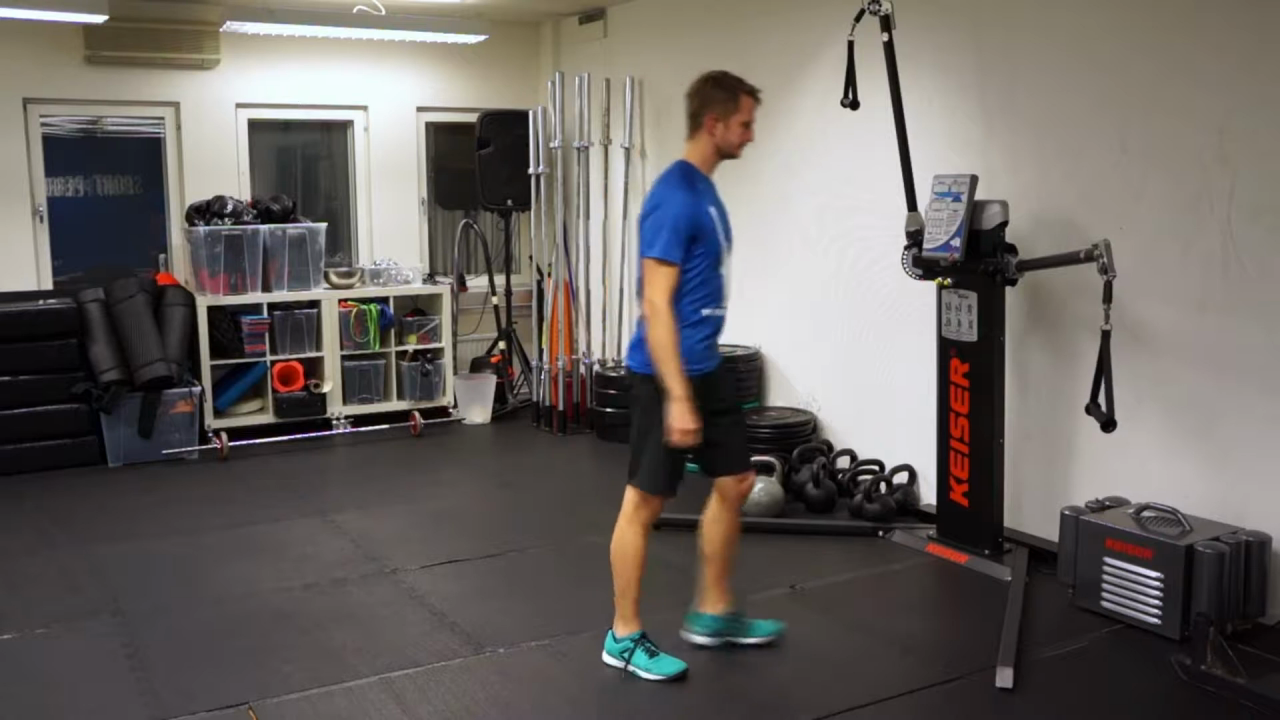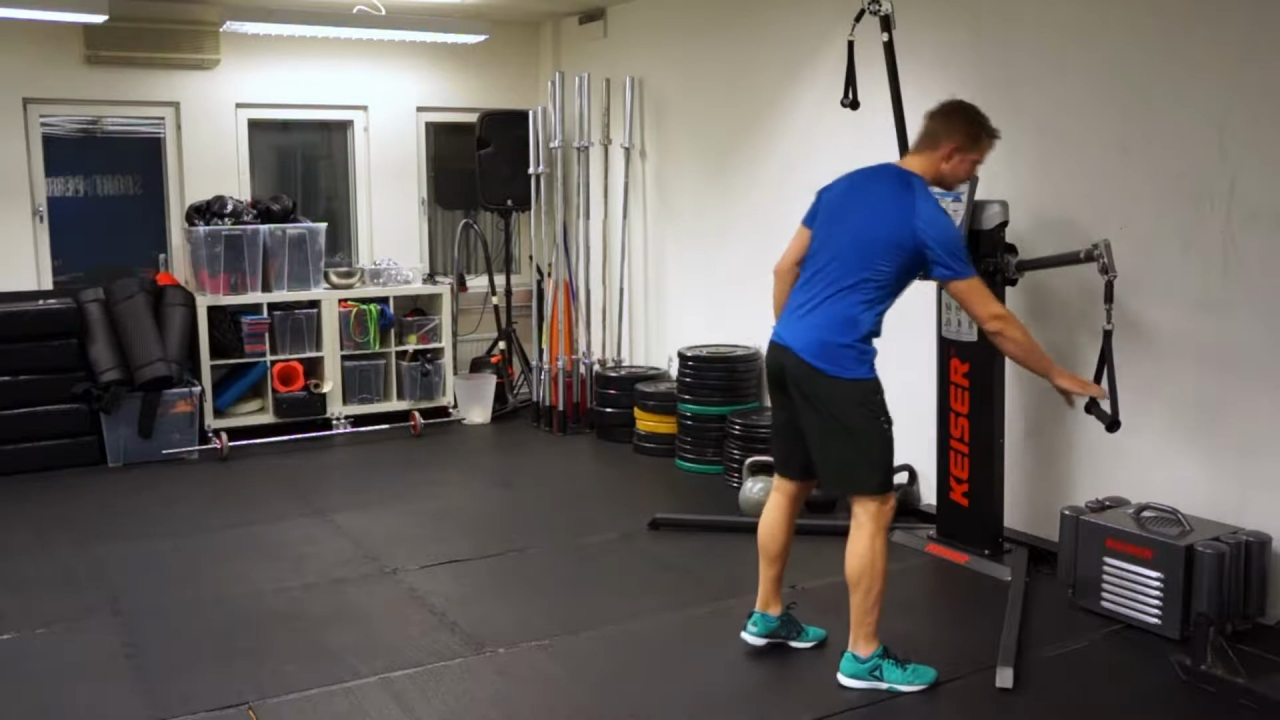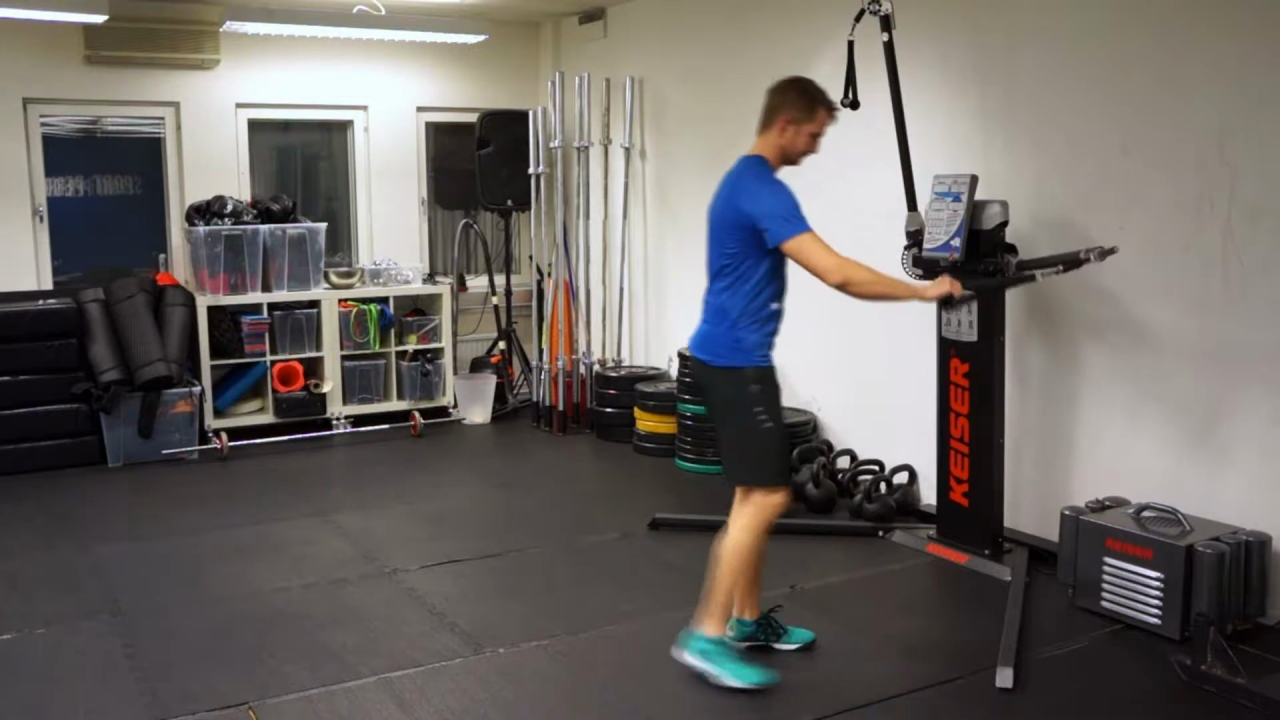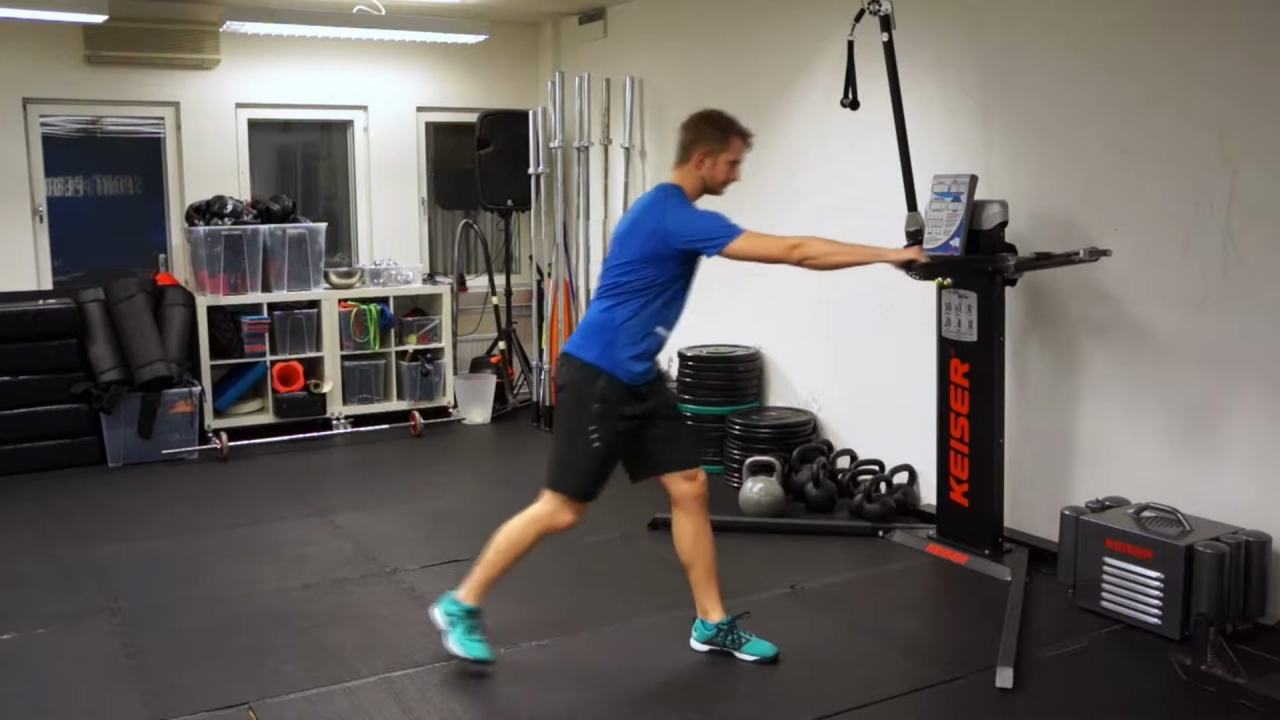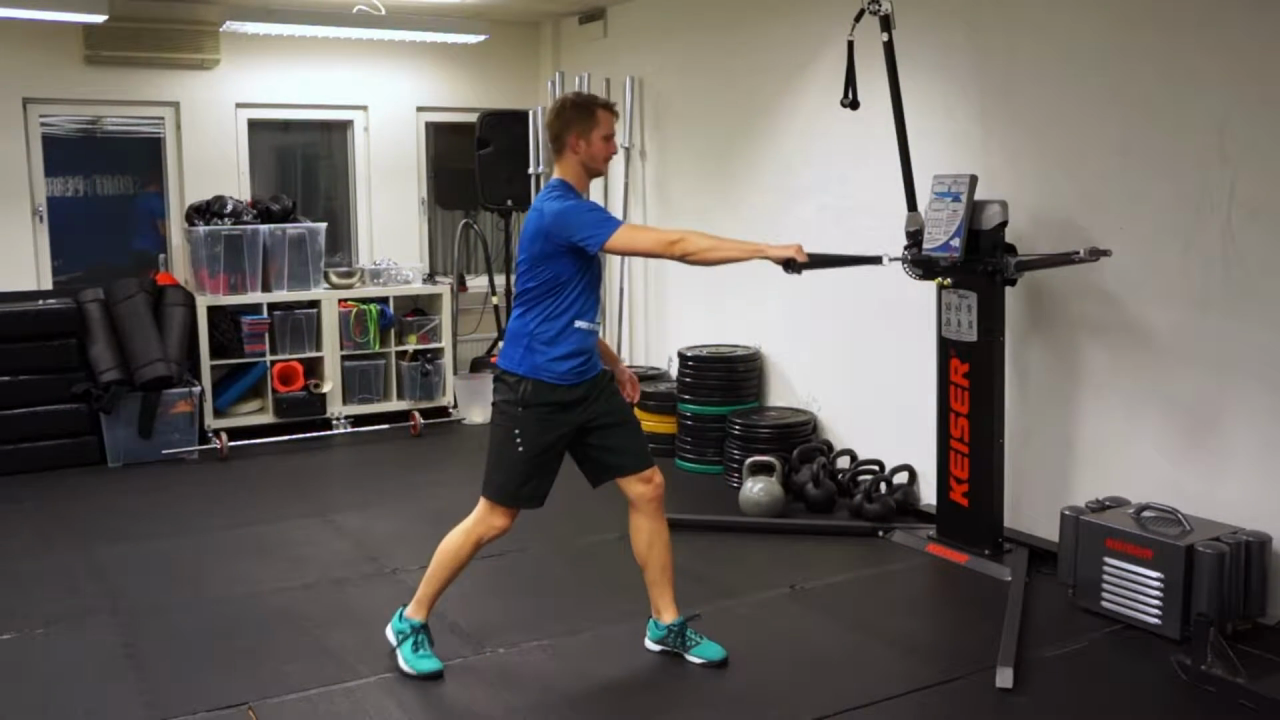
dt=1s
person 1, frame 1
left shoulder: (705, 190)
right shoulder: (675, 197)
right elbow: (656, 304)
right wrist: (676, 397)
left hip: (707, 368)
right hip: (667, 374)
left knee: (734, 483)
right knee: (645, 502)
left ankle: (713, 613)
right ankle: (625, 636)
person 1, frame 2
left shoulder: (843, 186)
right shoulder: (927, 218)
left elbow: (786, 269)
right elbow: (992, 319)
right wrist: (1056, 375)
left hip: (786, 351)
right hip: (838, 367)
left knee: (789, 487)
right knee: (874, 507)
left ankle: (767, 615)
right ankle: (863, 656)
person 1, frame 3
left shoulder: (743, 181)
right shoulder: (762, 190)
right elbow: (836, 273)
right wrist: (922, 290)
left hip: (730, 355)
right hip: (735, 360)
left knee: (754, 492)
right knee: (767, 498)
left ankle: (747, 618)
right ankle: (708, 633)
person 1, frame 4
left shoulder: (663, 209)
right shoulder: (679, 218)
right elbow: (792, 251)
right wrist: (885, 255)
left hip: (635, 376)
right hip: (597, 375)
left knee: (691, 489)
right knee: (561, 509)
left ankle: (712, 624)
right ankle: (461, 606)
person 1, frame 5
left shoulder: (573, 208)
right shoulder: (562, 210)
right elbow: (671, 245)
left wrist: (613, 363)
right wrist: (766, 250)
left hip: (585, 381)
right hip: (533, 386)
left knee: (647, 489)
right knee: (494, 518)
left ankle: (665, 625)
right ankle: (411, 622)
